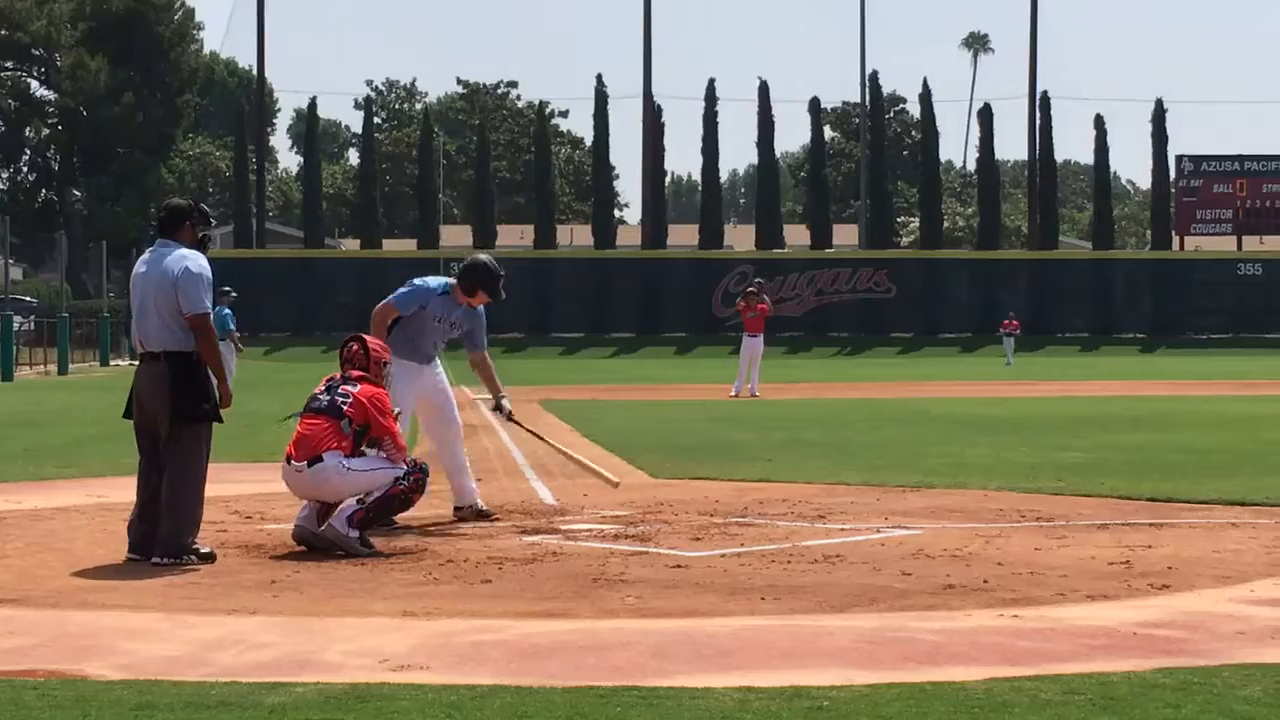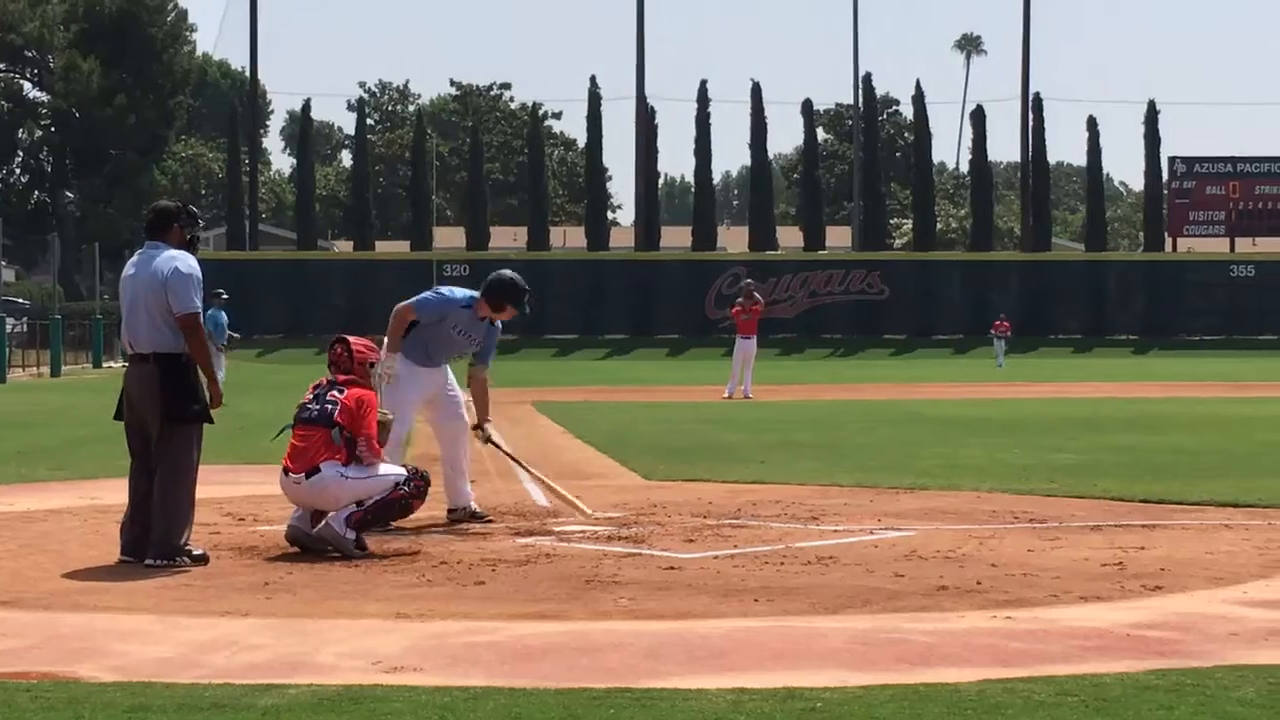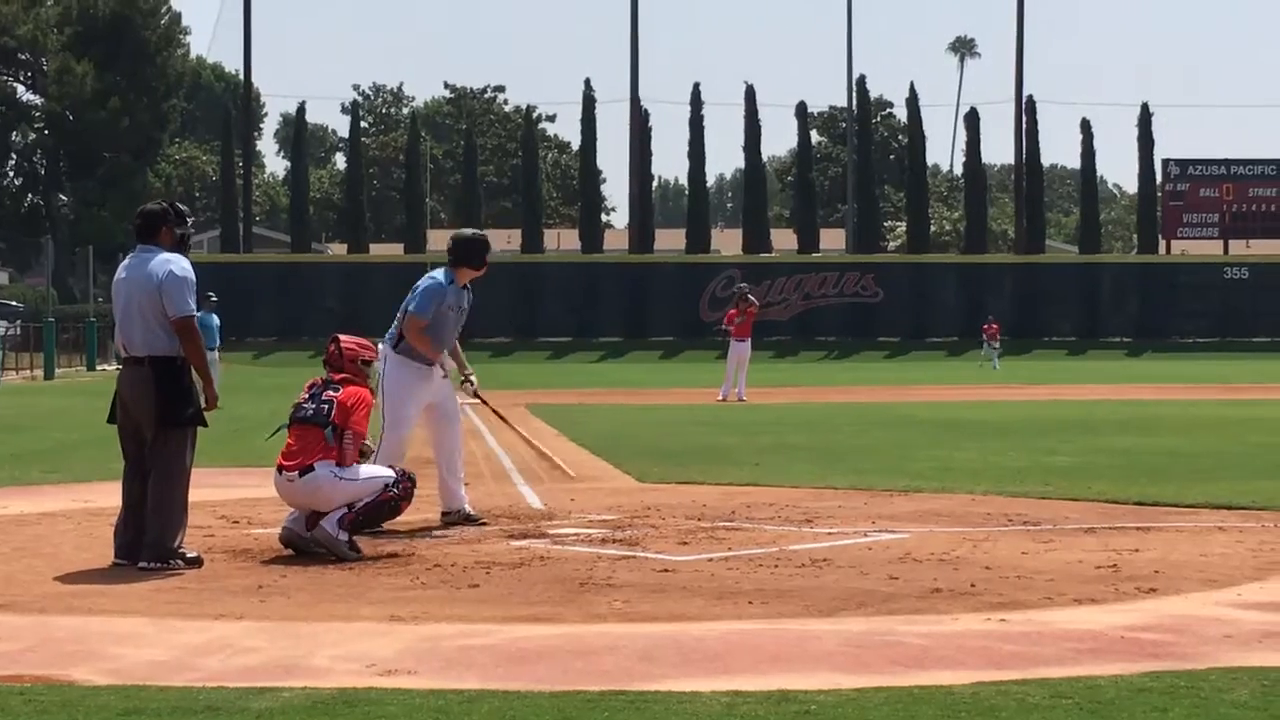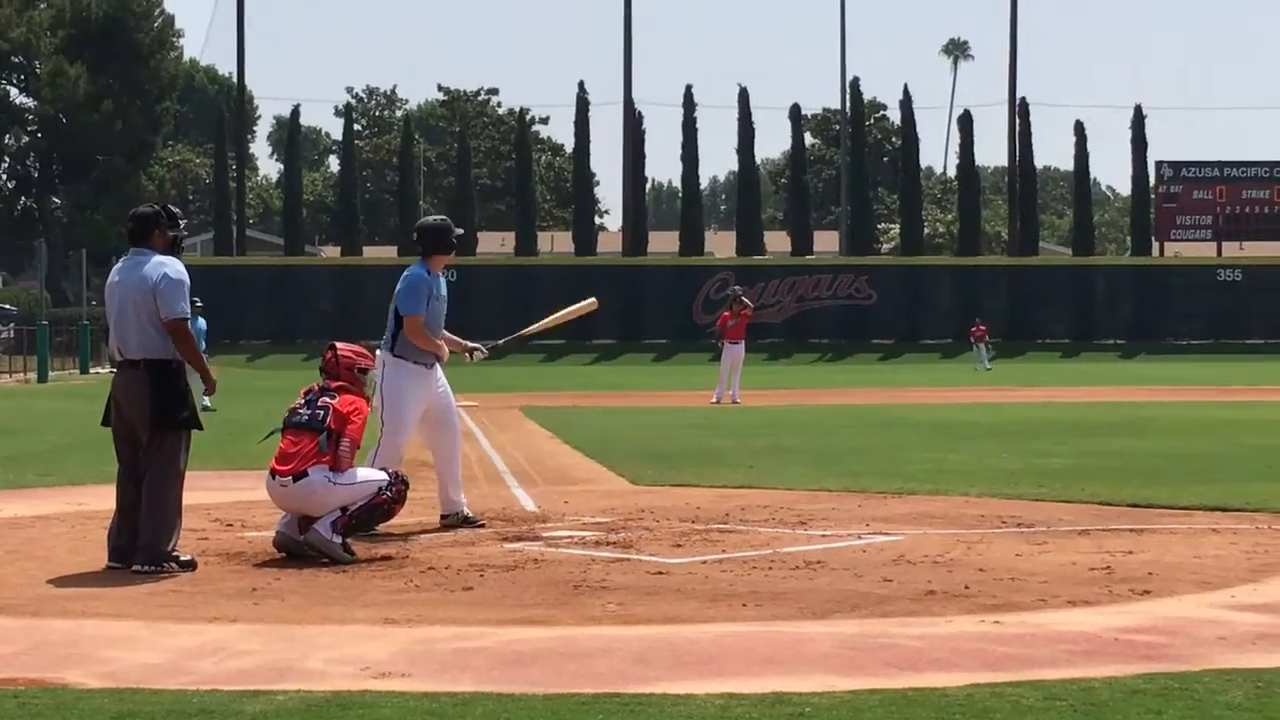
dt=0.3s
person 1, frame 1
left shoulder: (142, 264)
right shoulder: (191, 261)
left elbow: (147, 319)
right elbow: (201, 327)
right wrist: (221, 380)
left hip: (147, 370)
right hip: (181, 372)
left knee: (152, 461)
right knee: (185, 463)
left ankle: (143, 541)
right ankle: (175, 546)
person 1, frame 2
left shoulder: (131, 266)
right shoulder: (180, 263)
left elbow: (137, 320)
right elbow: (191, 327)
right wrist: (212, 380)
left hip: (137, 371)
right hip: (171, 373)
left knee: (143, 462)
right knee: (176, 463)
left ankle: (135, 543)
right ankle: (168, 548)
person 1, frame 3
left shoulder: (123, 270)
right shoulder: (174, 266)
left elbow: (128, 324)
right elbow: (186, 330)
right wrist: (207, 382)
left hip: (130, 375)
right hip: (165, 376)
left knee: (137, 465)
right knee: (170, 466)
left ankle: (129, 546)
right ankle: (161, 551)
person 1, frame 4
left shoulder: (116, 273)
right shoulder: (167, 269)
left elbow: (123, 327)
right elbow: (178, 331)
right wrist: (206, 375)
left hip: (125, 378)
right hip: (160, 379)
left knee: (130, 468)
right knee: (164, 469)
left ankle: (123, 549)
right ankle: (155, 554)
person 2, frame 1
left shoulder: (474, 315)
right shoulder: (427, 290)
left elbow: (479, 358)
right elbow: (381, 313)
left wrist: (499, 397)
left hip: (428, 367)
right hip: (396, 364)
left knee: (449, 429)
left ankle: (466, 501)
person 2, frame 2
left shoulder: (491, 328)
right shoulder: (450, 300)
left elbow: (478, 376)
right elbow: (402, 312)
left wrist: (483, 420)
right wrist: (390, 356)
left hip: (437, 371)
right hip: (403, 366)
left knee: (457, 430)
right knee: (394, 434)
left ankle: (460, 504)
person 2, frame 3
left shoulder: (465, 292)
right shoulder: (435, 284)
right elbow: (411, 329)
left wrist: (464, 371)
right wrist: (440, 358)
left hip: (432, 368)
right hip: (401, 365)
left knee: (450, 431)
right knee: (397, 437)
left ankle: (454, 506)
person 2, frame 4
left shoulder: (438, 278)
right shoulder: (416, 278)
right elbow: (413, 331)
left wrist: (464, 345)
right wrist: (441, 349)
left hip: (429, 370)
right hip: (400, 369)
left knee: (449, 435)
right knee: (393, 441)
left ankle: (453, 510)
person 3, frame 1
left shoulder: (329, 383)
right shoulder: (374, 393)
right elbow: (397, 453)
left wrist: (382, 425)
right wrist: (396, 431)
left hip: (291, 473)
right hip: (323, 472)
left knee: (352, 462)
right knee: (414, 474)
left ankle: (308, 523)
right ankle: (347, 525)
person 3, frame 2
left shoulder: (318, 388)
right shoulder: (363, 395)
right elbow: (369, 454)
left wrist: (371, 424)
right wrist: (381, 455)
left hip: (289, 482)
right hip: (321, 483)
left knee: (347, 465)
right knee: (415, 482)
left ankle: (302, 523)
right ankle: (344, 525)
person 3, frame 3
left shoulder: (313, 388)
right shoulder: (359, 393)
right elbow: (348, 452)
left wrist: (359, 450)
left hip: (283, 482)
right hip: (316, 481)
left knee: (332, 478)
right knee: (402, 483)
left ankle: (297, 525)
right ankle: (336, 527)
person 3, frame 4
left shoulder: (309, 395)
right shoulder: (355, 402)
right elbow: (344, 460)
left hip: (276, 487)
right hip: (309, 486)
right knee: (395, 485)
left ankle: (290, 529)
right ankle: (330, 530)
